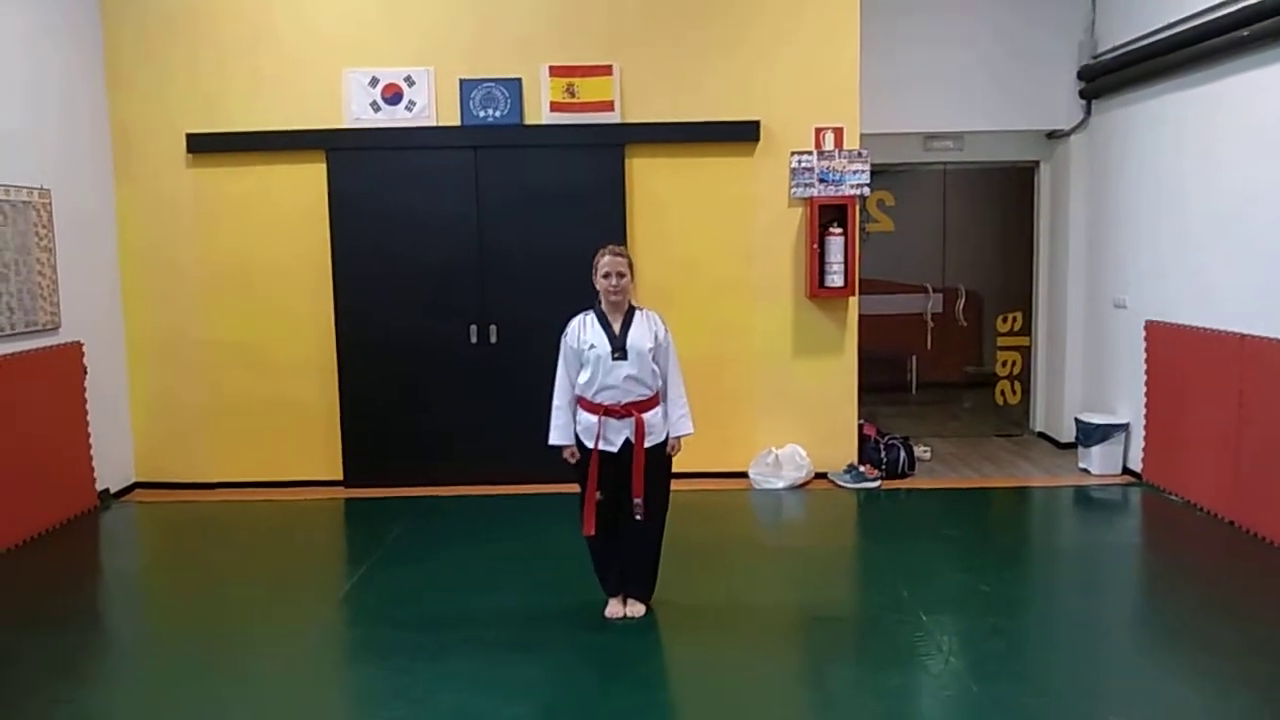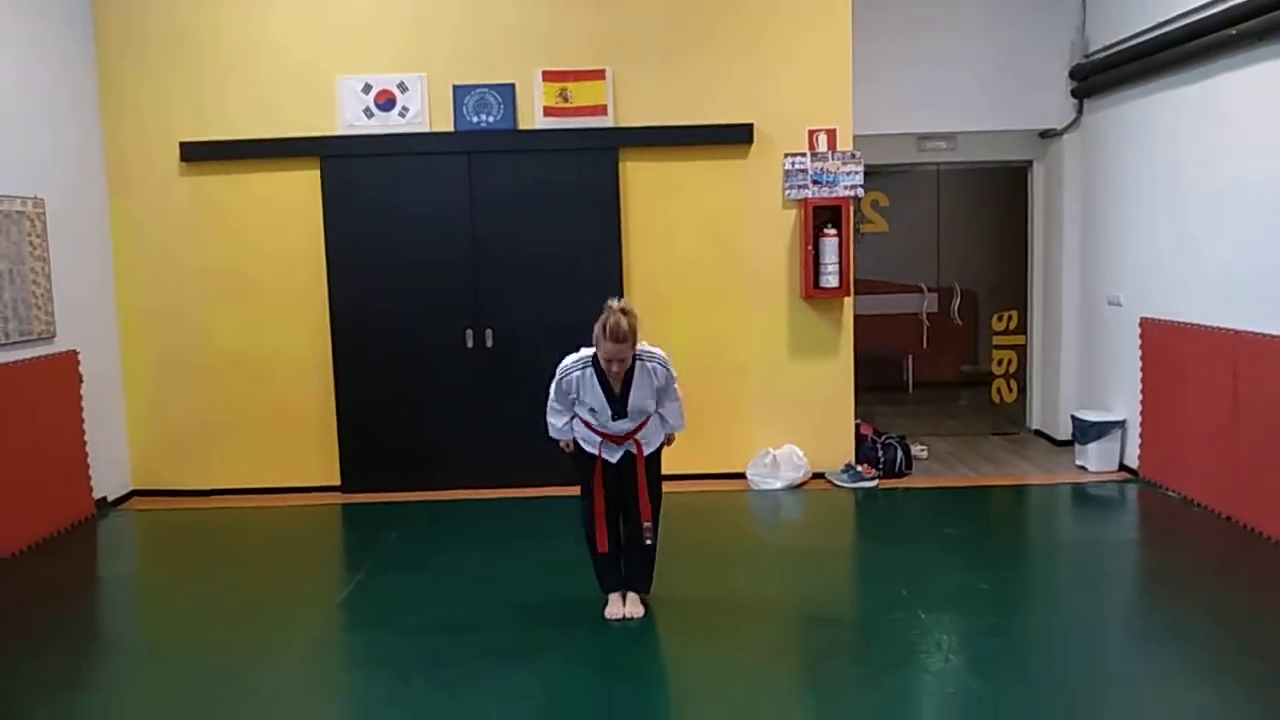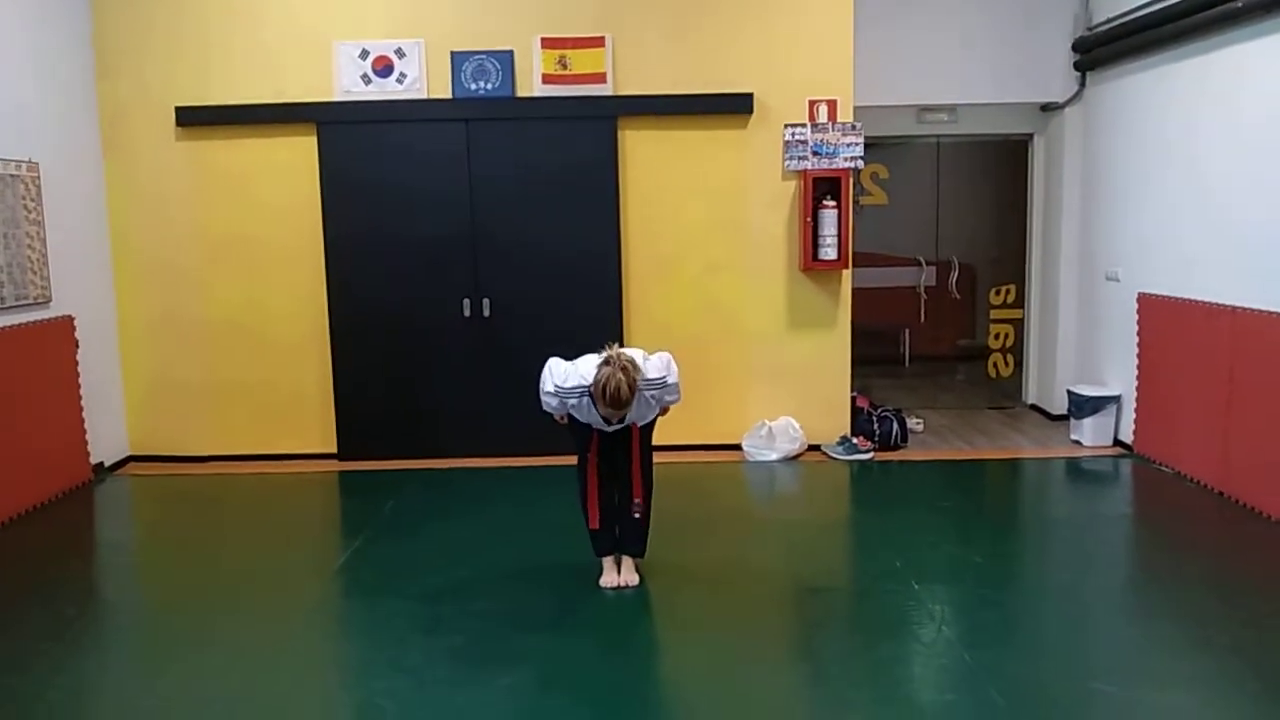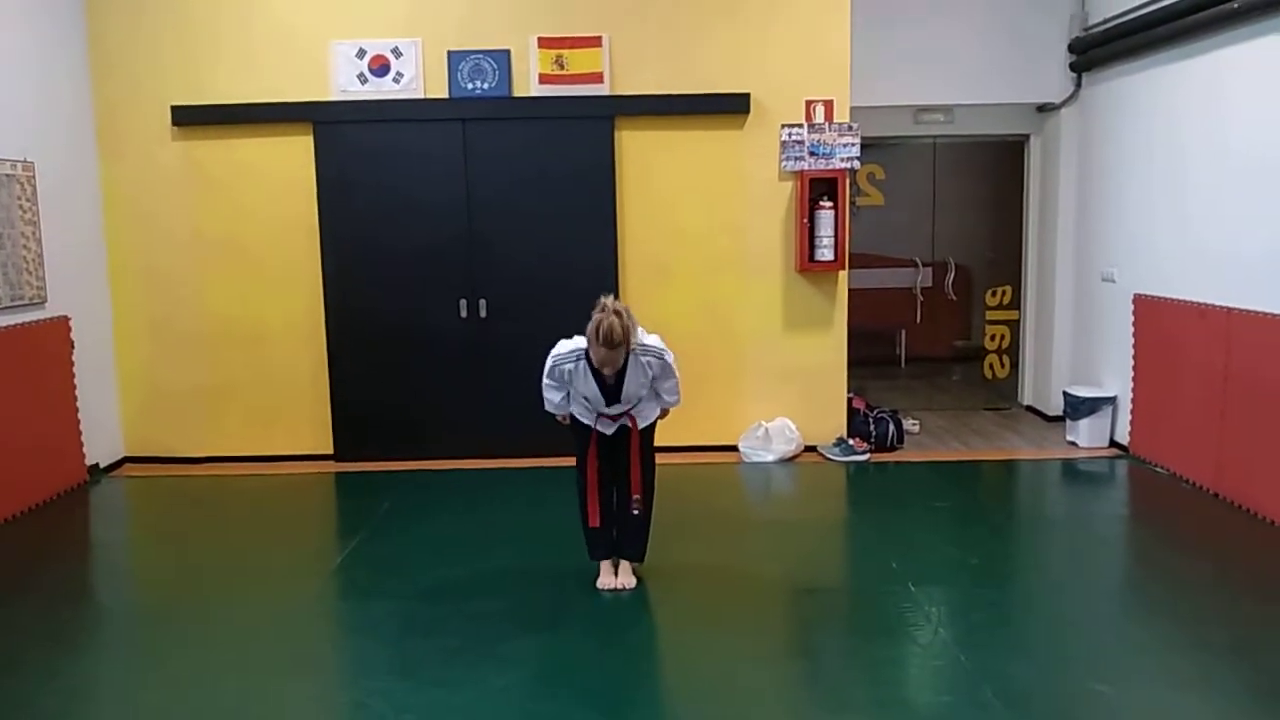
dt=0.5s
person 1, frame 1
left shoulder: (652, 324)
right shoulder: (579, 328)
left elbow: (672, 380)
right elbow: (565, 386)
left wrist: (677, 429)
right wrist: (565, 438)
left hip: (646, 432)
right hip: (596, 433)
left knee: (644, 514)
right knee: (601, 515)
left ankle: (637, 593)
right ankle: (615, 592)
person 1, frame 2
left shoulder: (655, 364)
right shoulder: (573, 370)
left elbow: (669, 399)
right elbow: (558, 404)
left wrist: (670, 427)
right wrist: (563, 434)
left hip: (641, 444)
right hip: (594, 445)
left knee: (642, 517)
right knee: (599, 517)
left ankle: (635, 591)
right ankle: (613, 591)
person 1, frame 3
left shoulder: (651, 380)
right shoulder: (571, 385)
left elbow: (668, 363)
right elbow: (550, 369)
left wrist: (666, 402)
right wrist: (557, 409)
left knee: (634, 478)
right knee: (595, 479)
left ankle: (629, 557)
right ankle: (608, 558)
person 1, frame 4
left shoulder: (650, 354)
right shoulder: (566, 359)
left elbow: (666, 377)
right elbow: (552, 383)
left wrist: (666, 404)
right wrist: (560, 410)
left hip: (636, 419)
right hip: (589, 420)
left knee: (636, 485)
right knee: (594, 487)
left ankle: (627, 560)
right ankle: (605, 561)
